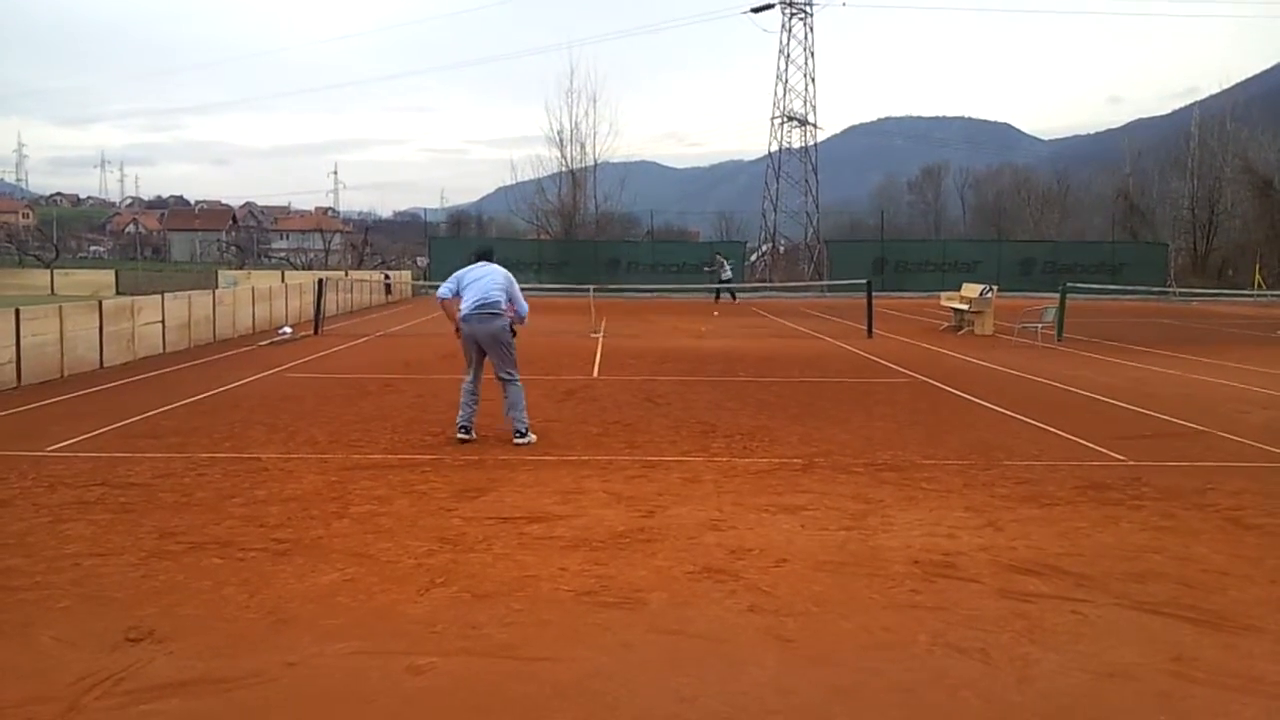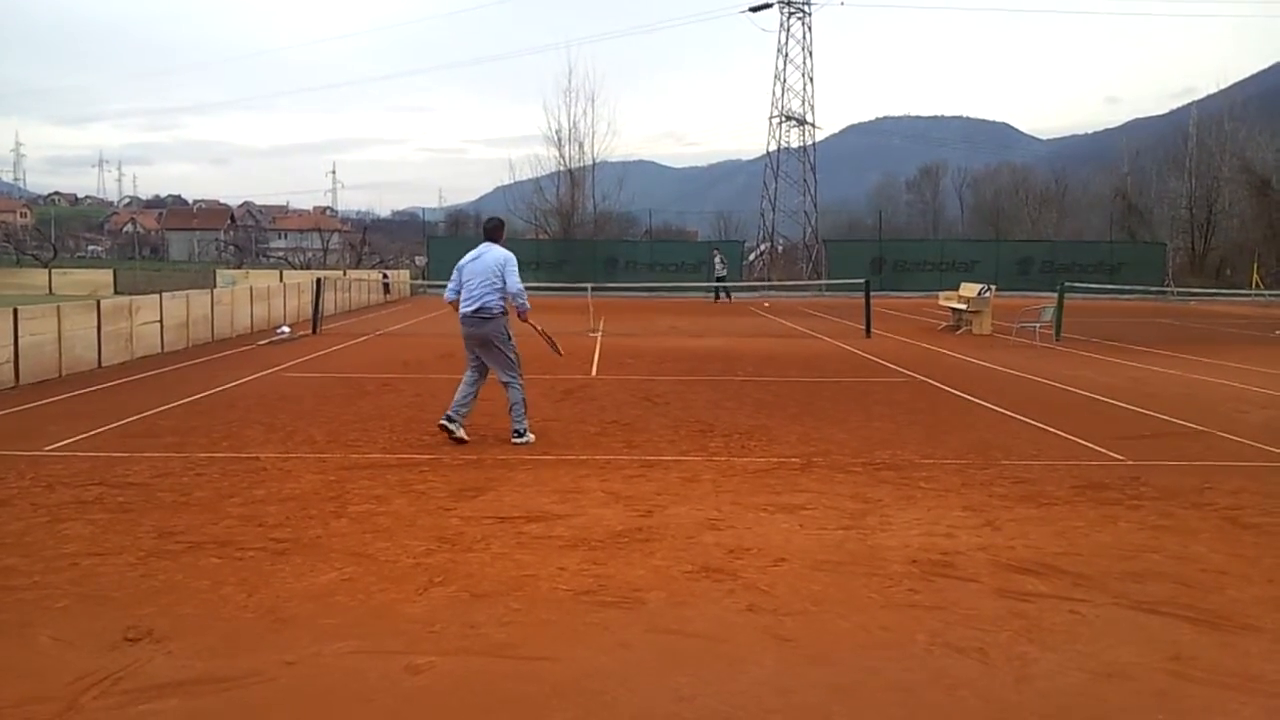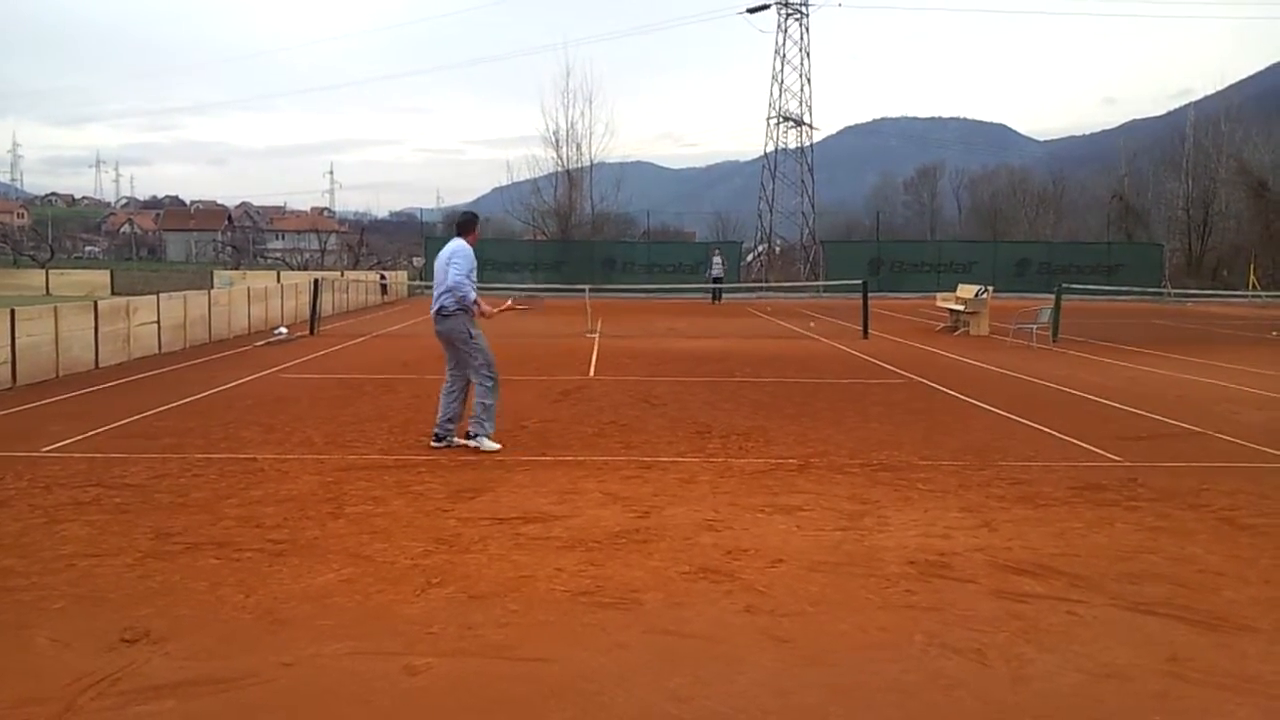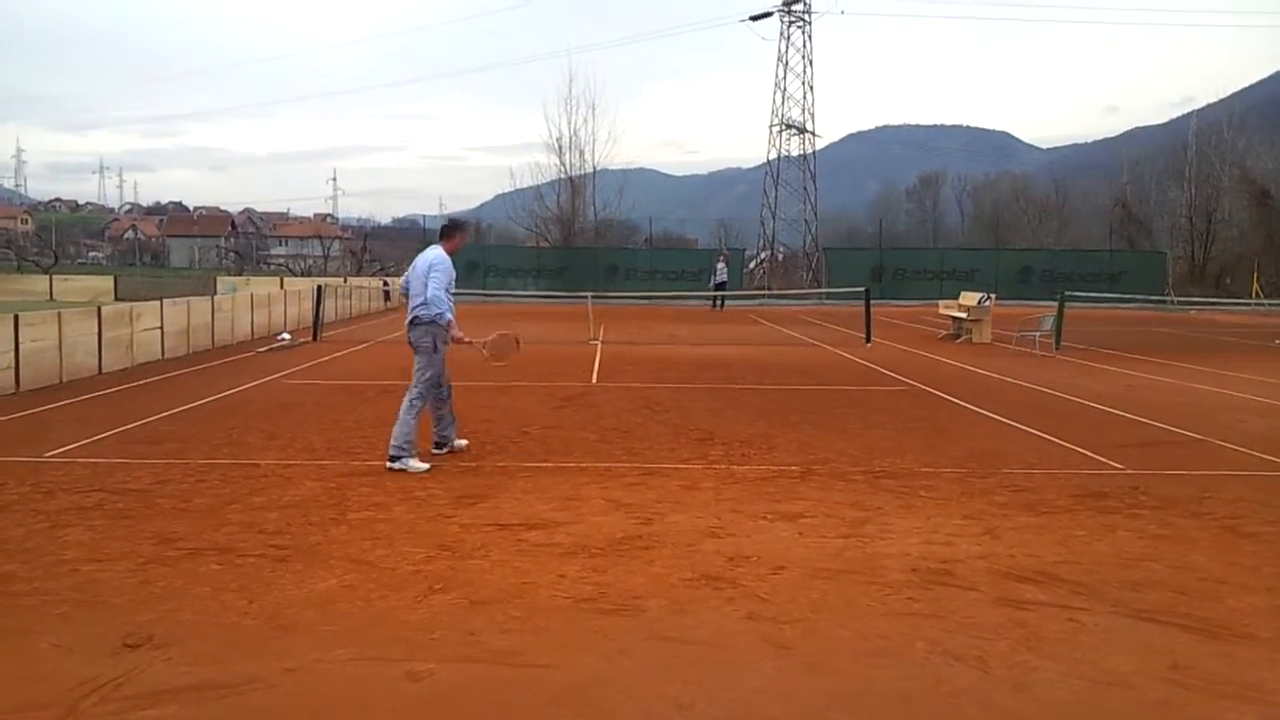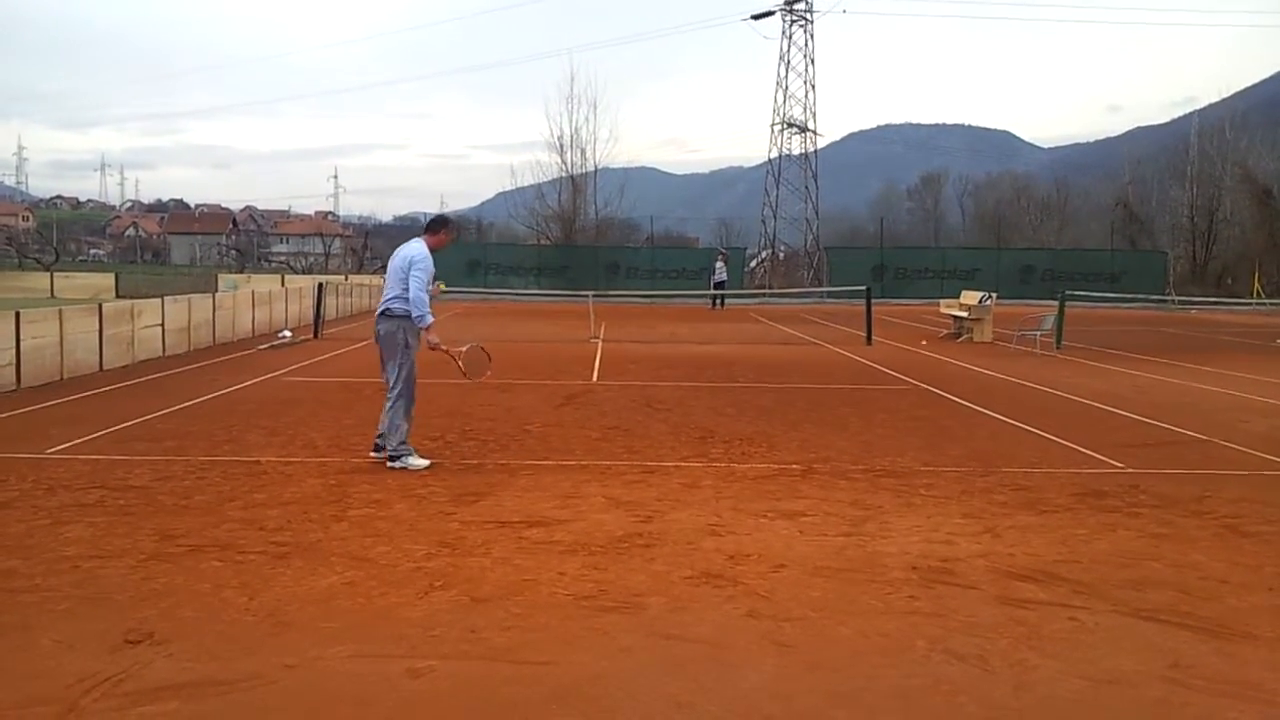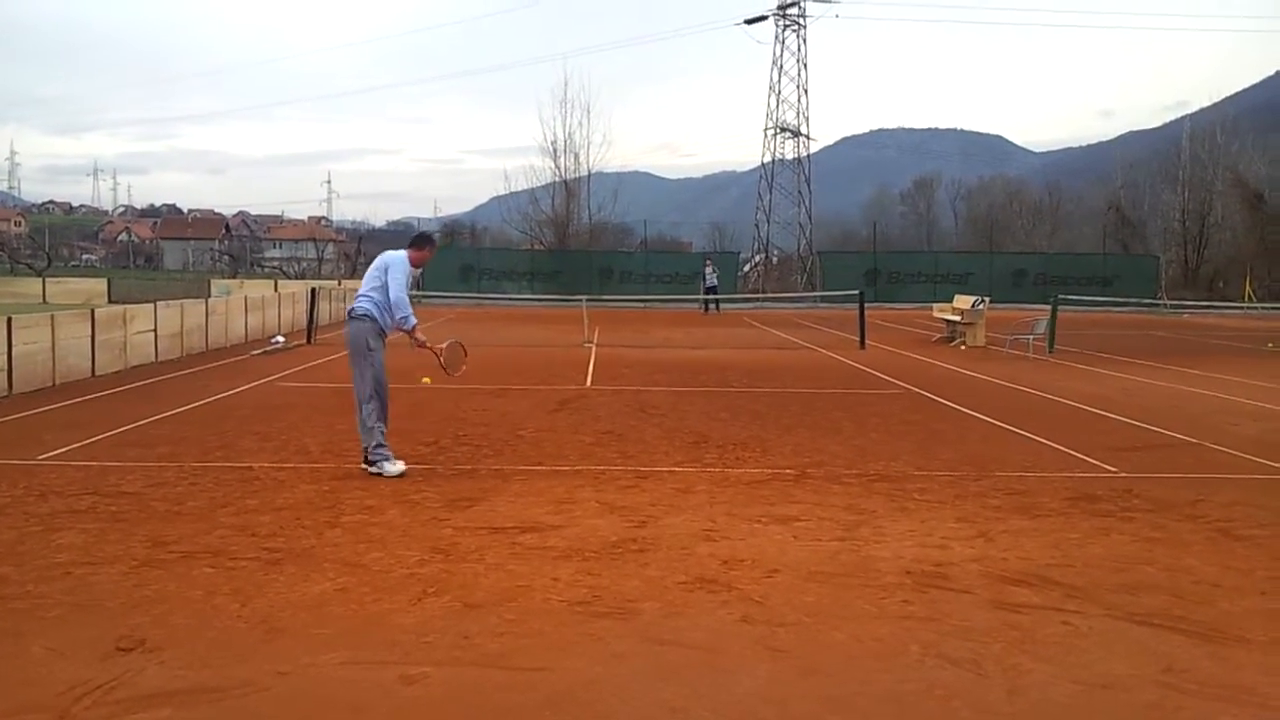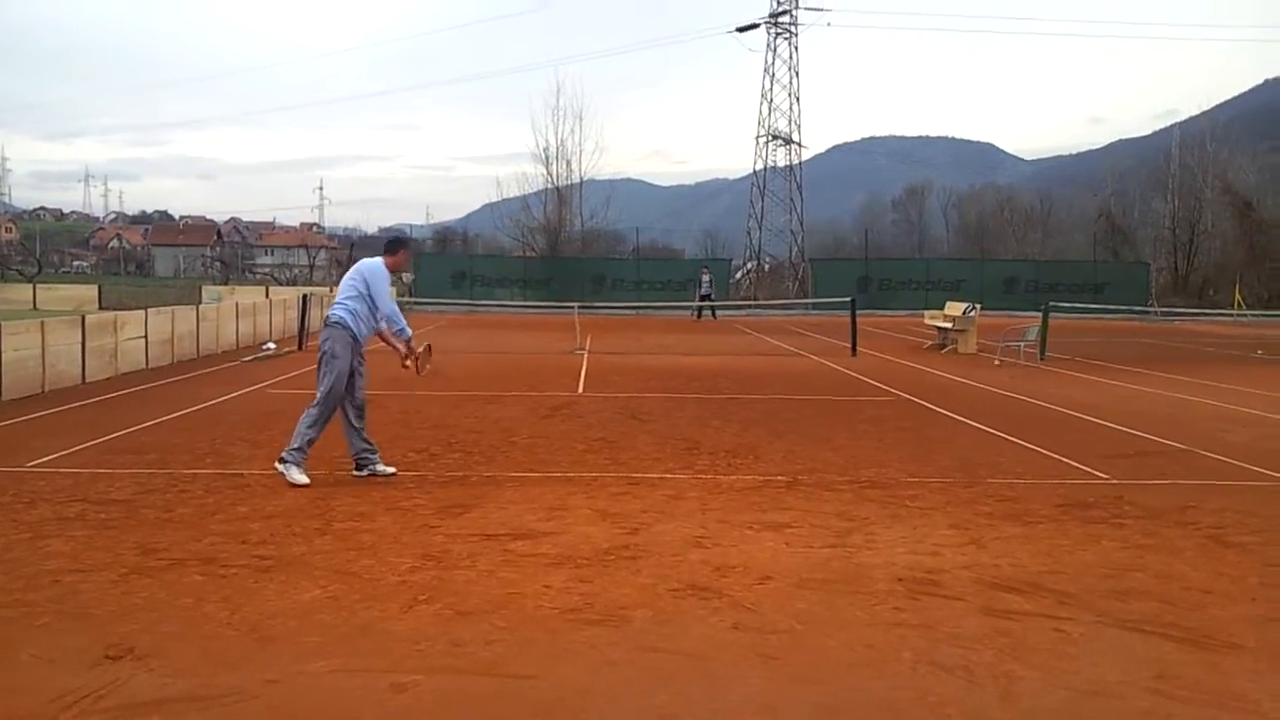
dt=0.4s
person 1, frame 1
left shoulder: (462, 273)
right shoulder: (504, 273)
left elbow: (443, 295)
right elbow: (522, 312)
left wrist: (456, 322)
right wrist: (514, 318)
left hip: (469, 324)
right hip: (496, 324)
left knee: (472, 377)
right knee: (510, 378)
left ankle: (464, 426)
right ankle: (520, 431)
person 1, frame 2
left shoulder: (466, 259)
right shoulder: (506, 256)
left elbow: (450, 296)
right elbow: (515, 288)
right wrist: (523, 311)
left hip: (468, 323)
right hip: (492, 323)
left knee: (474, 373)
right knee: (511, 377)
left ankle: (452, 417)
right ankle: (519, 430)
person 1, frame 3
left shoulder: (446, 250)
right shoulder: (463, 249)
right elbow: (456, 282)
left wrist: (475, 304)
right wrist: (478, 304)
left hip: (443, 319)
right hip: (458, 320)
left knee: (456, 378)
right knee: (486, 375)
left ankle: (443, 433)
right ankle: (478, 432)
person 1, frame 4
left shoulder: (424, 256)
right shoulder: (441, 260)
left elbow: (404, 287)
right elbow: (435, 297)
right wrist: (452, 326)
left hip: (418, 327)
right hip: (430, 329)
left knee: (441, 388)
right knee: (420, 392)
left ankle: (445, 439)
right ankle: (399, 453)
person 1, frame 5
left shoulder: (405, 248)
right shoulder: (422, 255)
right elbow: (417, 296)
left wrist: (427, 291)
right wrist: (429, 329)
left hip: (387, 321)
right hip: (400, 324)
left knee: (401, 387)
right knee: (400, 390)
left ankle: (384, 443)
right ankle: (398, 453)
person 1, frame 6
left shoulder: (396, 260)
right shoulder: (399, 259)
right elbow: (398, 299)
left wrist: (407, 330)
right wrist: (414, 330)
left hip: (367, 328)
right hip: (365, 327)
left knee: (369, 395)
right knee: (374, 394)
left ankle: (373, 454)
right ankle: (379, 457)
person 1, frame 7
left shoulder: (376, 271)
right shoulder: (374, 267)
left elbow: (377, 321)
right elbow: (389, 310)
left wrist: (396, 346)
right wrist: (407, 339)
left hip: (352, 341)
right hip: (338, 336)
left knee: (355, 403)
right knee: (326, 401)
left ankle: (366, 460)
right ankle: (291, 458)
